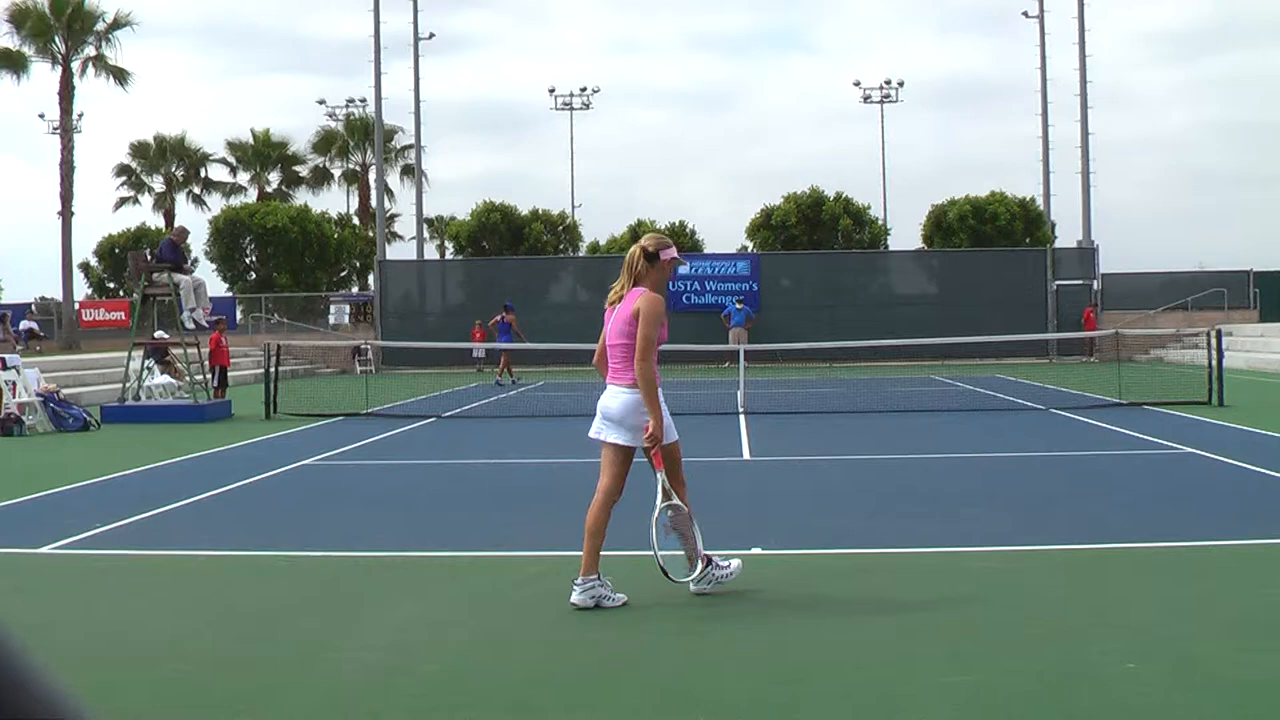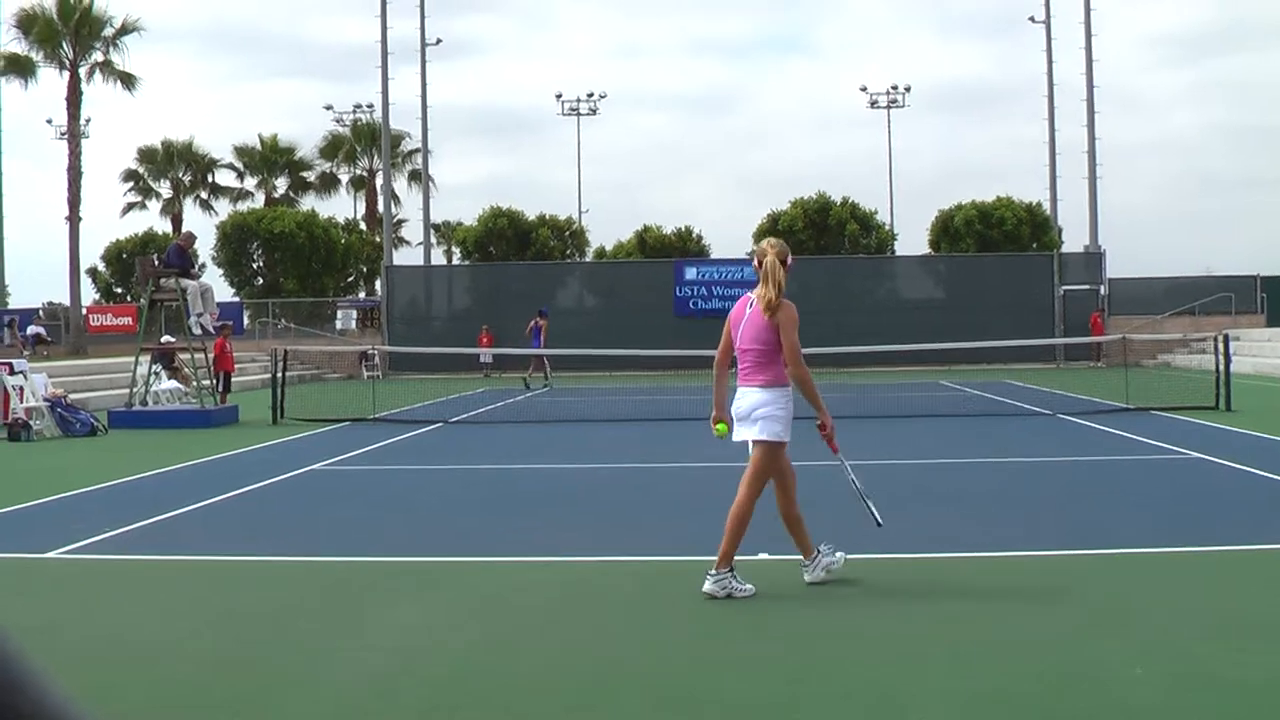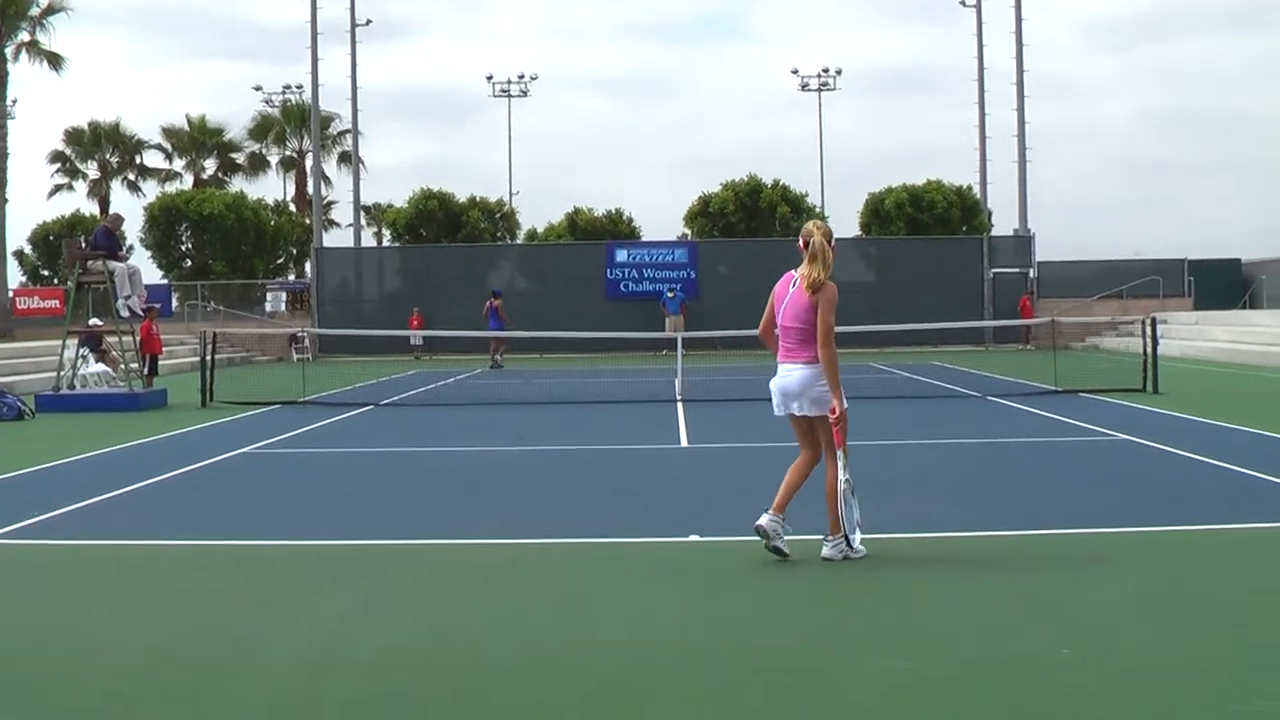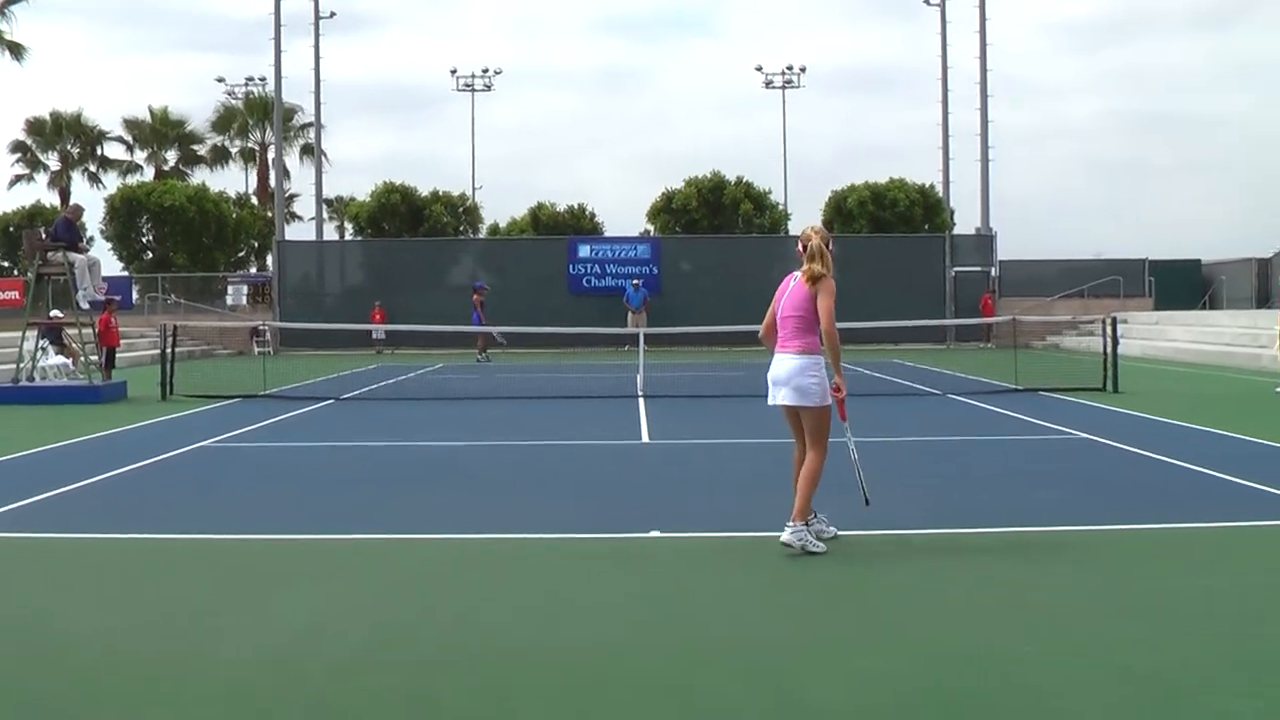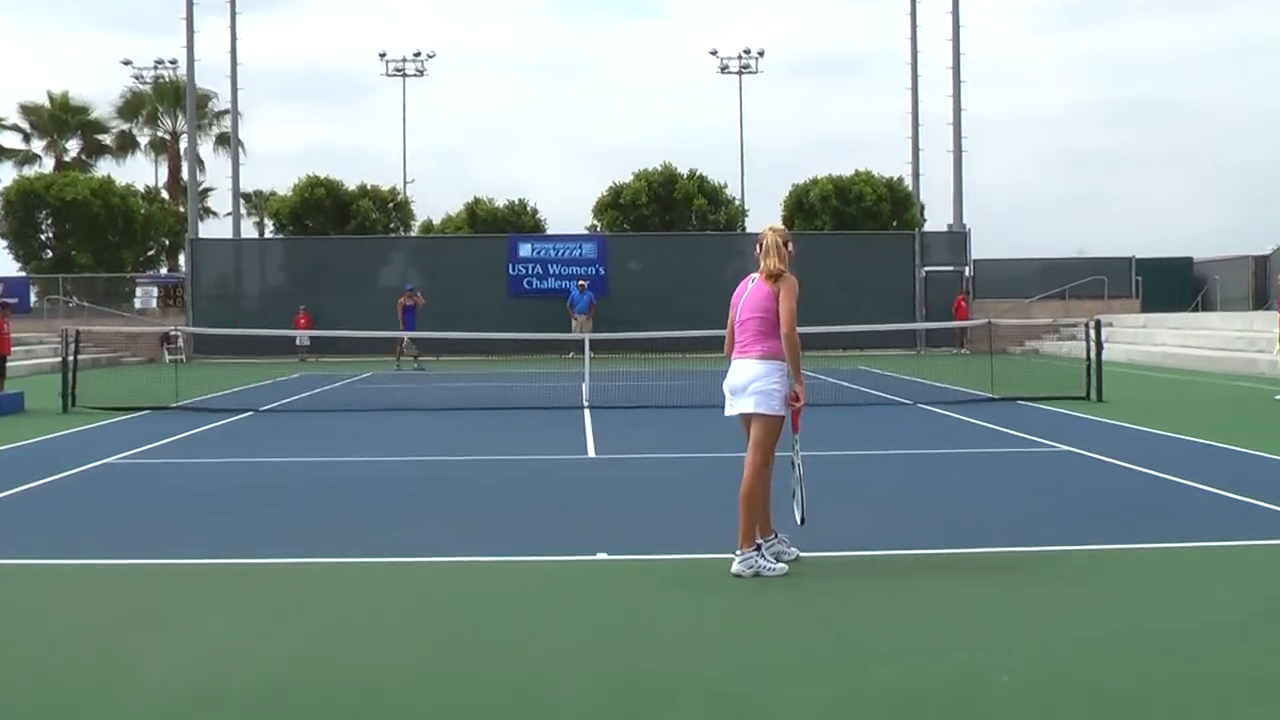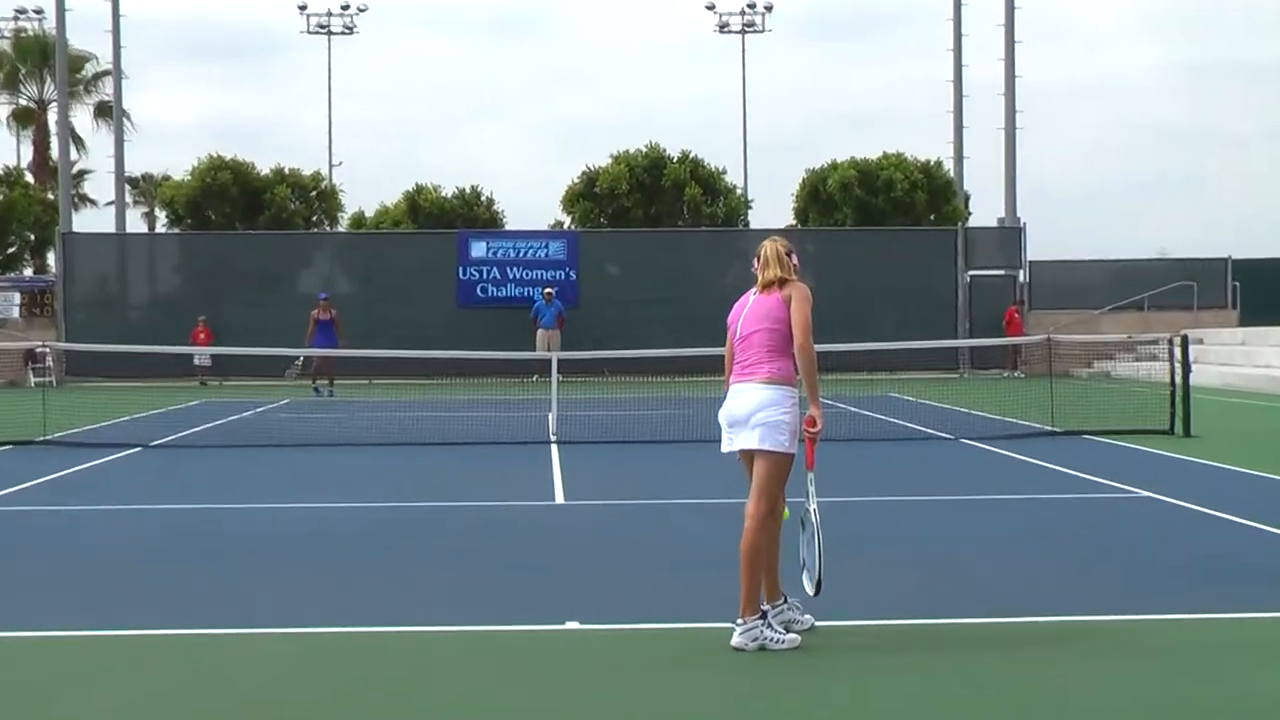
dt=0.7s
person 1, frame 1
left shoulder: (617, 300)
right shoulder: (652, 301)
left elbow: (599, 360)
right elbow: (643, 363)
right wrist: (655, 417)
left hip: (611, 400)
right hip: (638, 400)
left knee: (607, 492)
right knee: (675, 487)
left ankle: (587, 582)
right ankle: (702, 570)
person 1, frame 2
left shoulder: (739, 306)
right shoulder: (784, 309)
left elbow: (721, 362)
right elbow: (795, 368)
left wrist: (719, 406)
right wrist: (822, 412)
left hip: (744, 399)
right hip: (770, 401)
left knee: (785, 481)
right knee: (750, 491)
left ankle: (812, 559)
right ankle: (720, 573)
person 1, frame 3
left shoulder: (783, 282)
right shoulder: (825, 289)
left elbow: (764, 332)
right elbow: (825, 346)
right wrist: (837, 395)
left hip: (785, 377)
right hip: (814, 377)
left knee: (809, 453)
right knee: (834, 457)
left ankle: (773, 516)
right ankle: (834, 540)
person 1, frame 4
left shoulder: (788, 282)
right shoulder: (823, 282)
left elbow: (766, 332)
right elbow: (828, 329)
right wrist: (838, 373)
left hip: (780, 366)
right hip: (806, 366)
left knee: (803, 447)
right knee: (816, 450)
left ankle: (806, 518)
person 1, frame 5
left shoulder: (744, 285)
right shoulder: (785, 281)
left elbow: (729, 346)
right elbow: (787, 331)
right wrist: (798, 380)
left hip: (738, 373)
right hip: (766, 373)
left knee: (763, 461)
right knee: (756, 465)
left ankle: (767, 539)
right ankle: (746, 553)
person 1, frame 6
left shoulder: (741, 303)
right shoulder: (796, 290)
right elbow: (802, 344)
left wrist: (742, 419)
right wrist: (815, 403)
left hip: (738, 400)
right hip: (772, 399)
left knee: (772, 506)
right knee: (760, 513)
